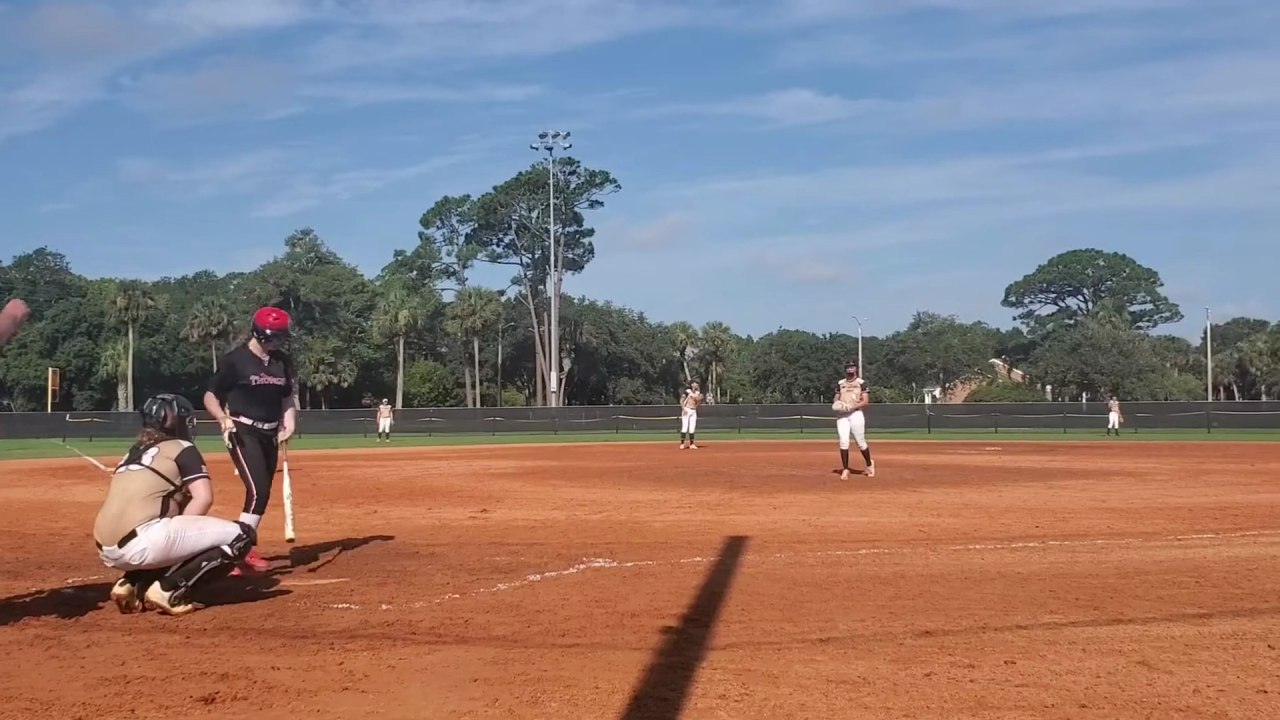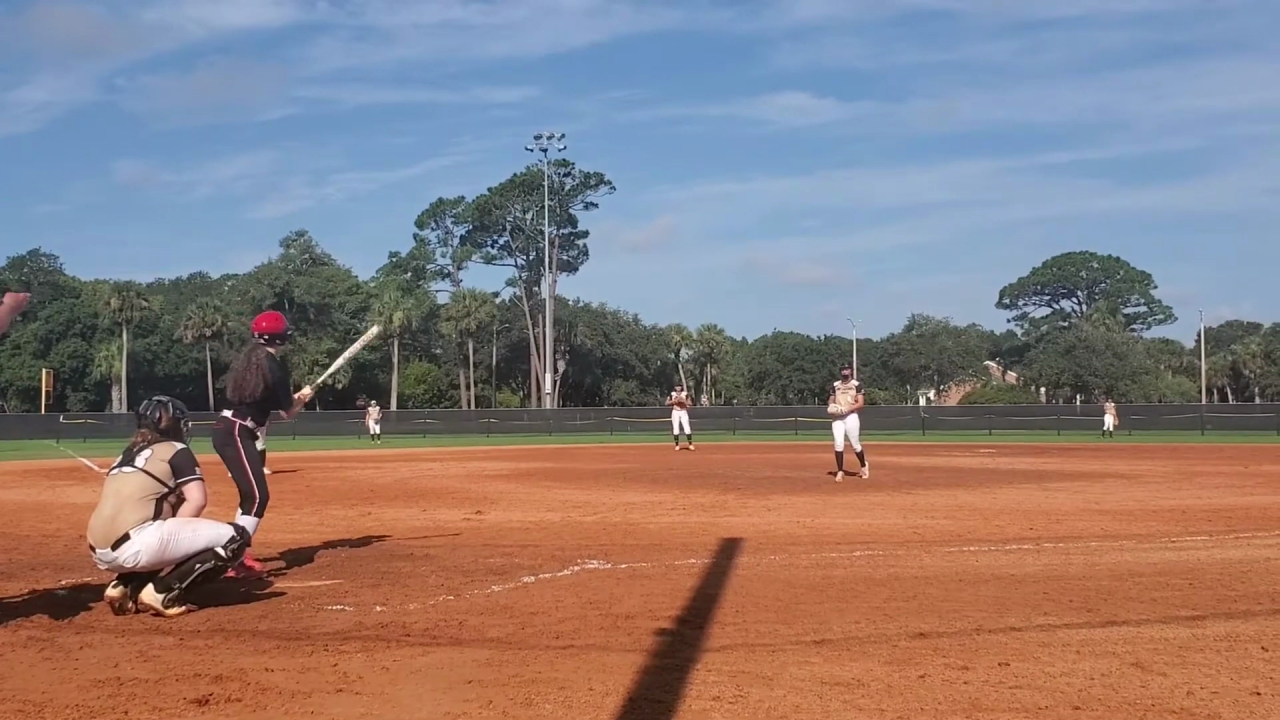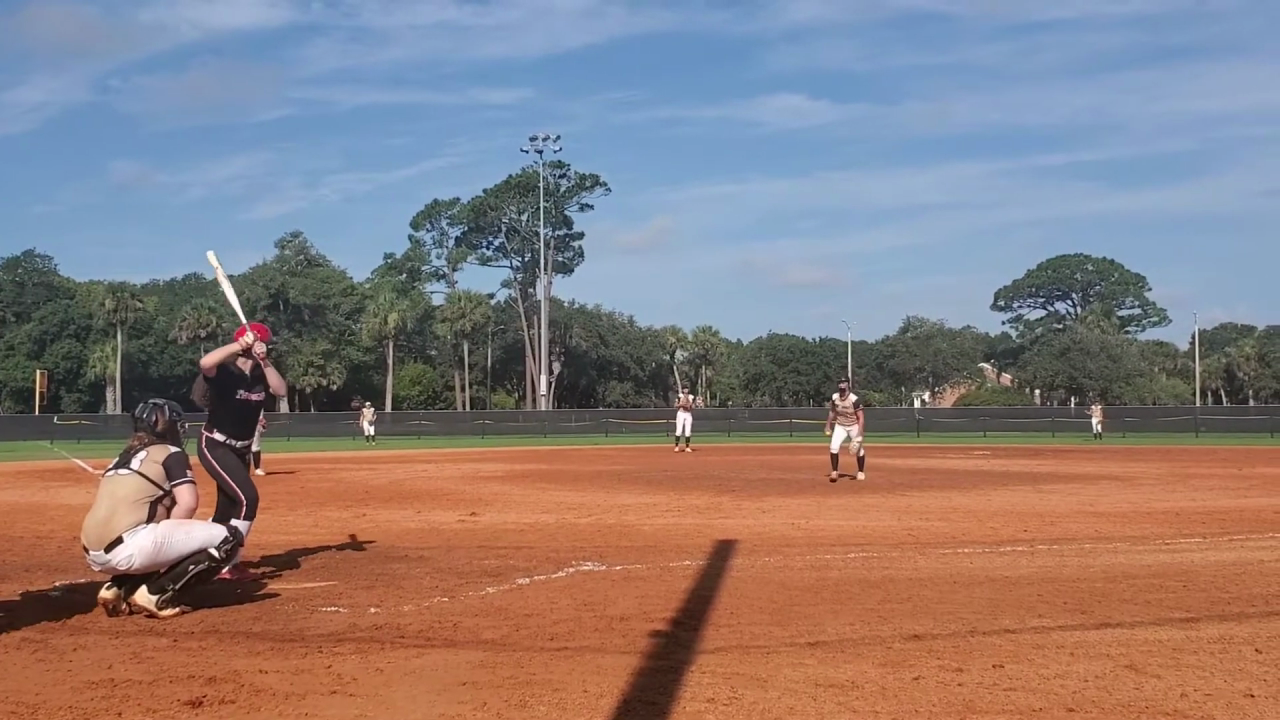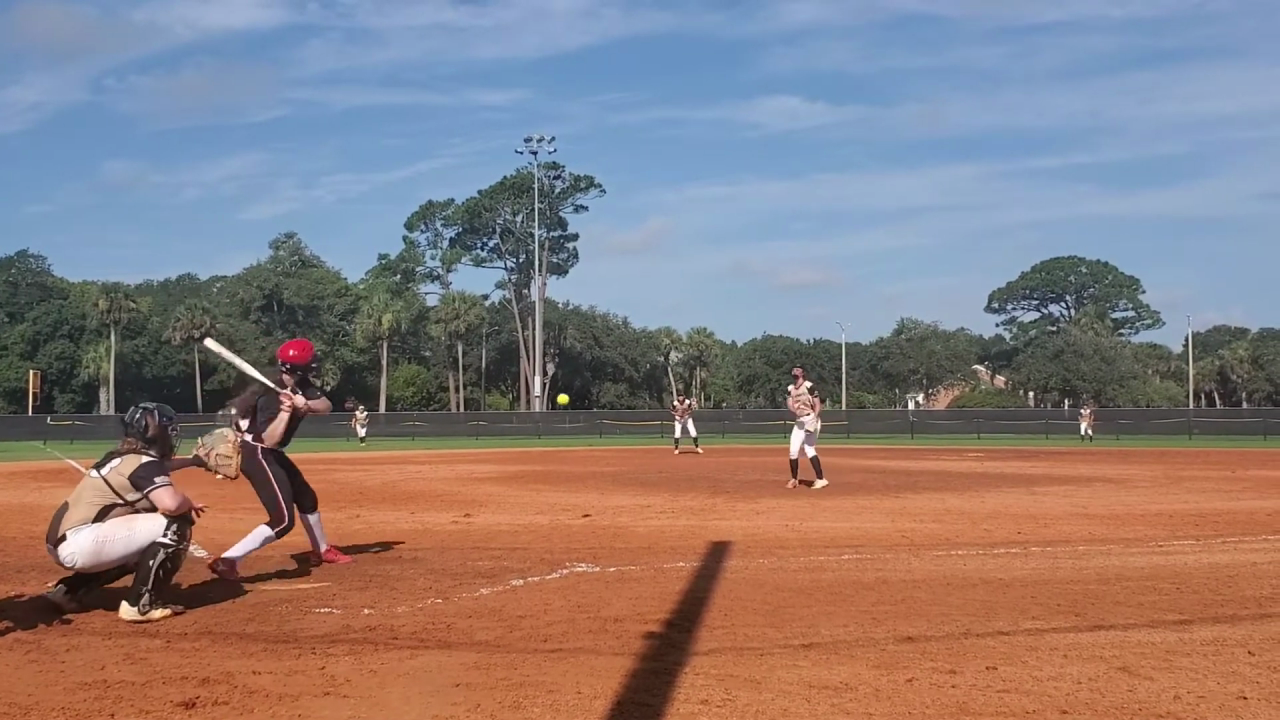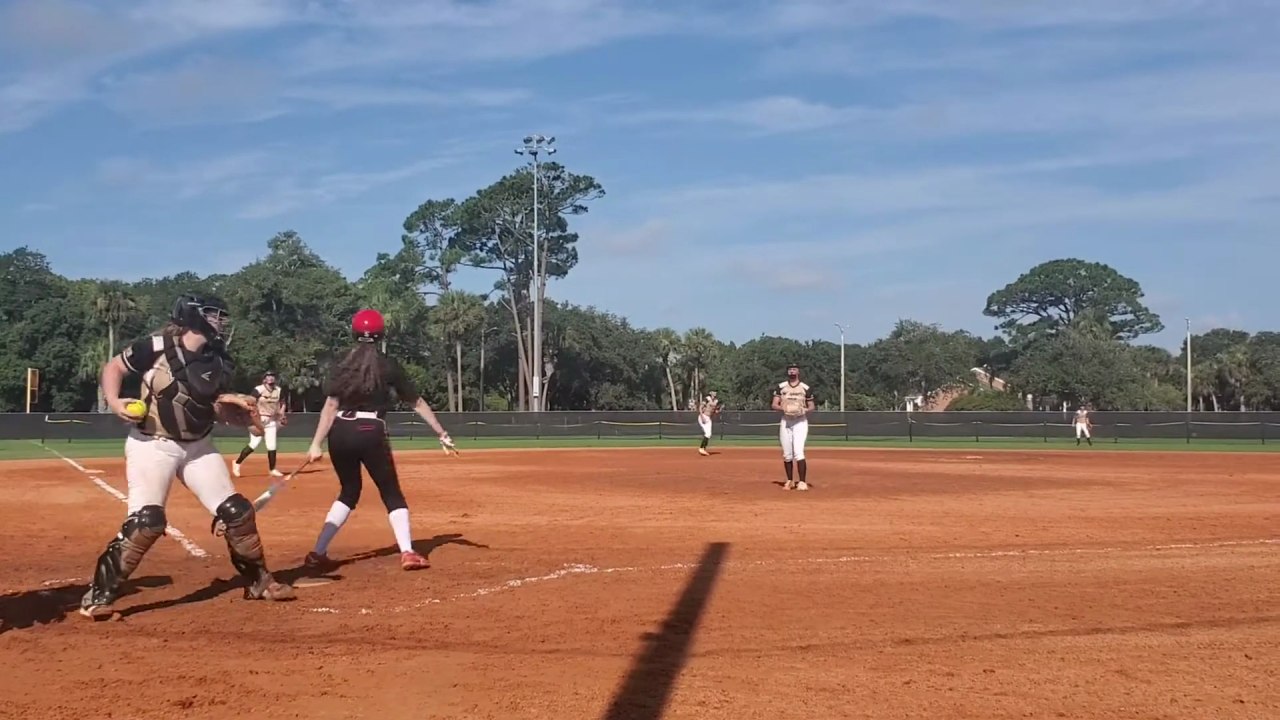
dt=1s
person 1, frame 1
left shoulder: (282, 361)
right shoulder: (235, 360)
left elbow: (288, 399)
right elbow: (210, 394)
left wrist: (289, 426)
right wrist: (224, 420)
left hip: (270, 434)
right hip: (244, 433)
left knee: (262, 493)
right knee: (258, 492)
person 1, frame 2
left shoulder: (253, 358)
right shoulder: (273, 367)
right elbow: (288, 412)
left wrist: (296, 396)
right wrist: (303, 398)
left hip: (231, 431)
right hip: (235, 434)
left knee: (251, 496)
right knee: (258, 497)
right ankle: (234, 561)
person 1, frame 3
left shoulder: (260, 373)
right shoulder: (225, 370)
left elbow: (280, 390)
right elbow: (205, 363)
left wrist: (264, 360)
right wrist: (240, 346)
left hip: (241, 449)
right hip: (215, 447)
left knee: (228, 509)
right knee: (247, 498)
right ankle: (229, 565)
person 1, frame 4
left shoulder: (303, 387)
right shoulder: (270, 397)
left elbow: (326, 406)
right elbow: (270, 440)
left wrist: (306, 404)
right wrist: (286, 411)
left hip: (271, 454)
right hip: (257, 455)
left knee: (306, 498)
right knee: (283, 520)
left ankle: (322, 550)
right ankle: (227, 560)
person 1, frame 5
left shoulder: (343, 363)
right shoulder: (389, 366)
left elbow: (330, 405)
right elbow: (417, 402)
left wrist: (316, 443)
right wrist: (441, 434)
left hip: (339, 432)
right hip: (370, 432)
left knee: (349, 492)
right knee: (393, 496)
left ankle: (318, 553)
right ankle: (407, 553)
person 2, frame 1
left shoulder: (135, 452)
right shoulder: (182, 448)
right elbow: (203, 498)
right wrist: (179, 534)
left hip: (107, 549)
right hip: (140, 542)
right knee: (241, 535)
left ankle: (132, 586)
right ankle: (168, 590)
person 2, frame 2
left shoulder: (128, 453)
right shoulder: (175, 450)
right elbow: (197, 500)
right wrist: (173, 535)
left hip: (101, 552)
right hip: (134, 545)
right knee: (235, 537)
left ankle: (124, 587)
right ankle: (162, 592)
person 2, frame 3
left shoulder: (125, 456)
right shoulder: (170, 453)
right elbow: (188, 503)
right wrist: (169, 534)
left hip: (95, 554)
right hip: (127, 548)
right knee: (228, 538)
left ankle: (117, 589)
right ankle: (156, 594)
person 2, frame 4
left shoulder: (124, 455)
right shoulder: (145, 464)
right elbow: (171, 503)
left wrist: (195, 460)
right wrist: (189, 505)
left hip: (63, 542)
right hip: (80, 543)
left knee: (139, 550)
right knee: (176, 526)
left ankle: (68, 591)
right ankle: (141, 605)
person 2, frame 5
left shoulder: (220, 362)
right shoulder: (156, 348)
right elbow: (113, 368)
right wrist: (114, 401)
left hip: (198, 447)
right hip: (153, 445)
left knee: (236, 511)
right knee: (145, 521)
left ankle: (258, 581)
right ankle: (99, 595)
